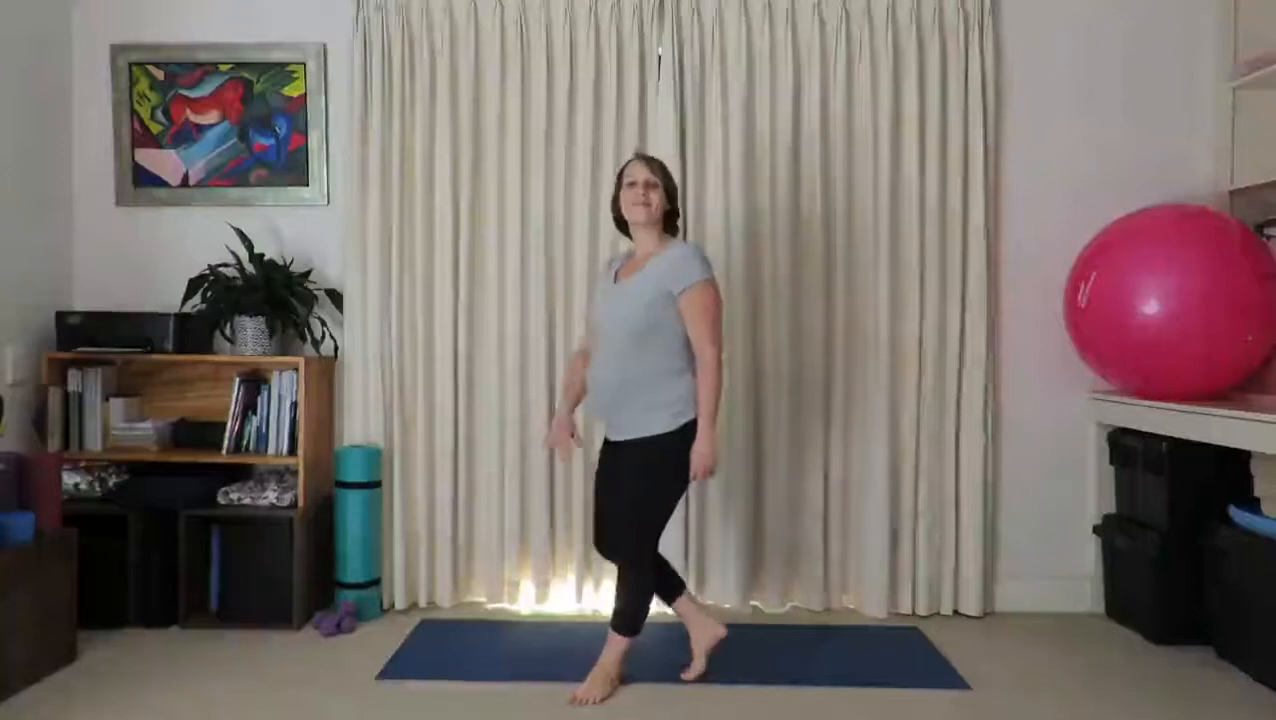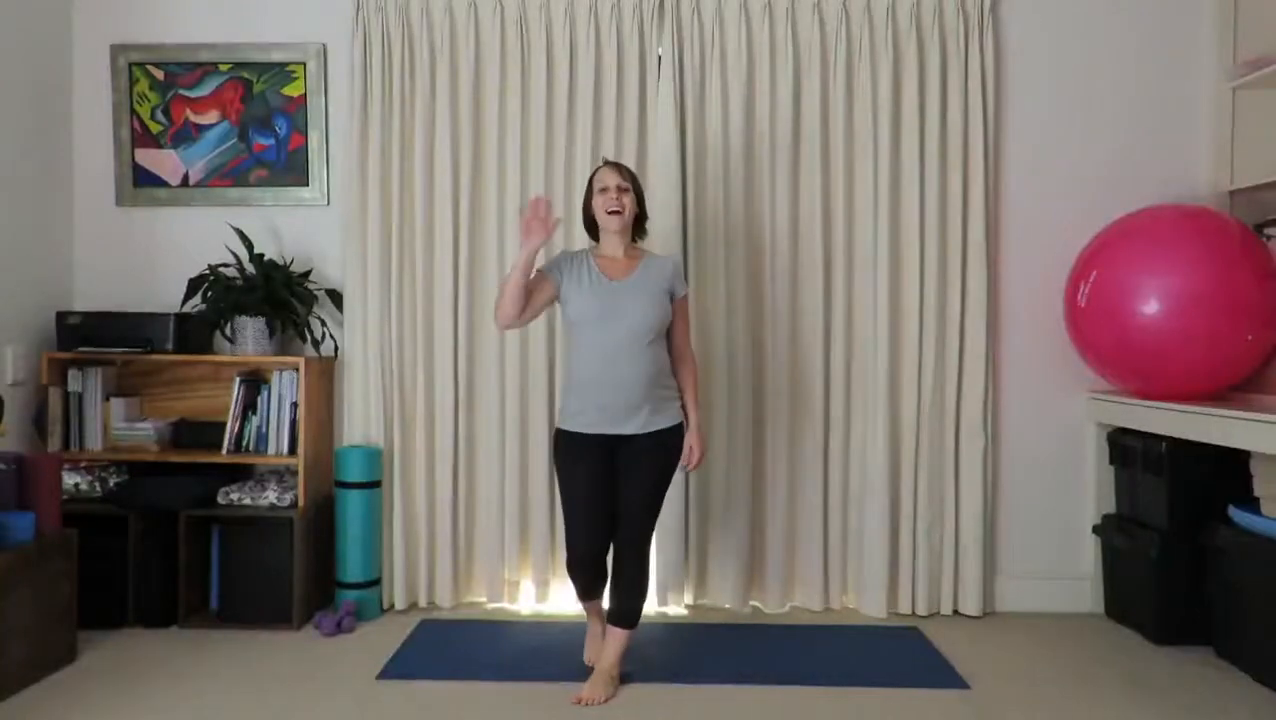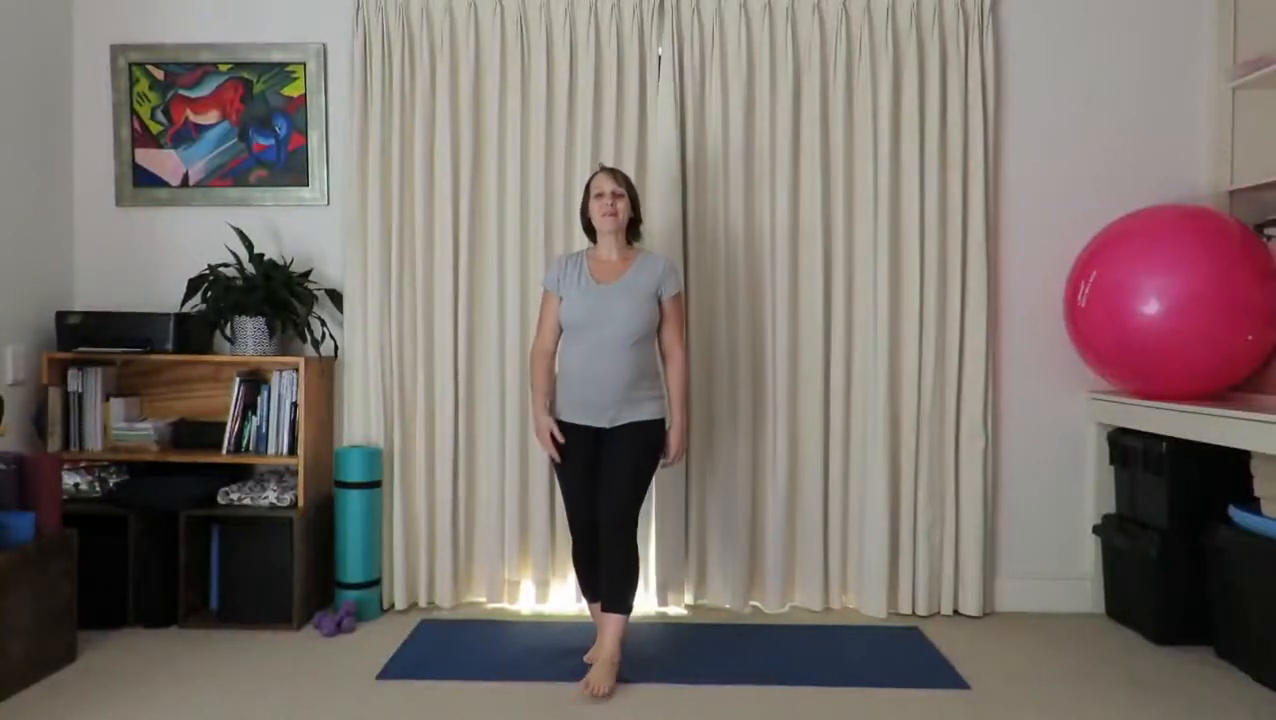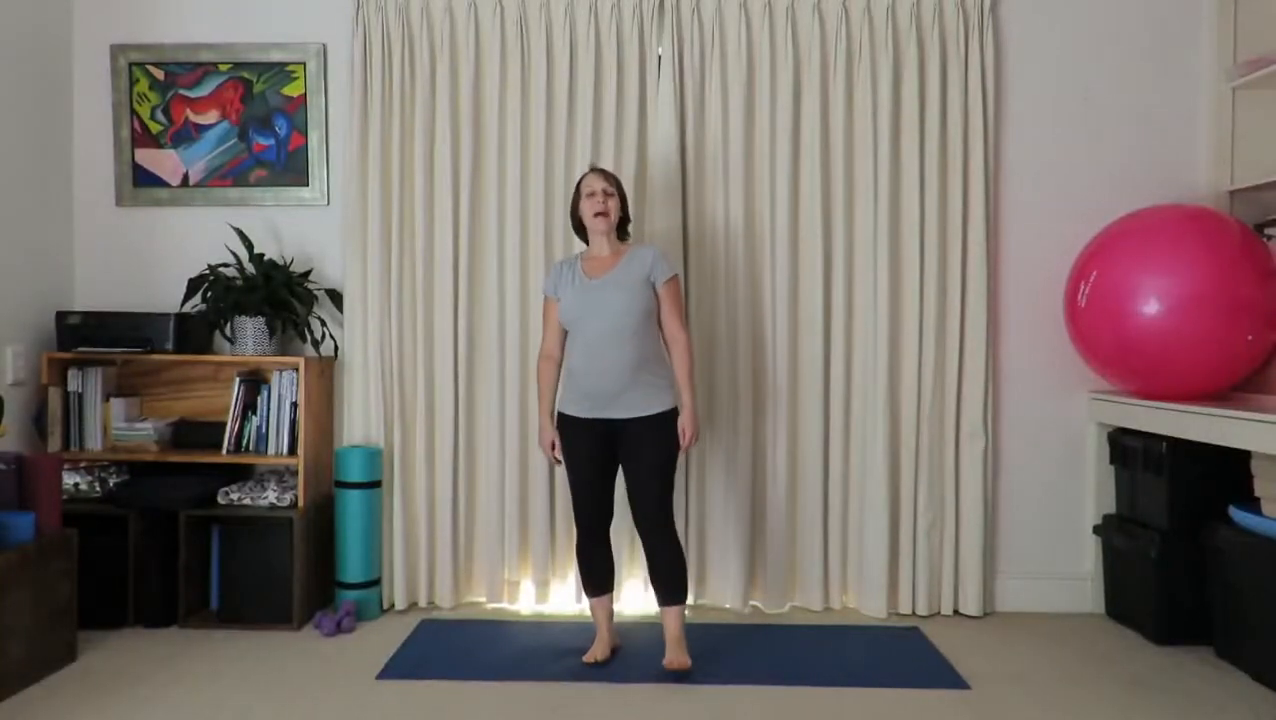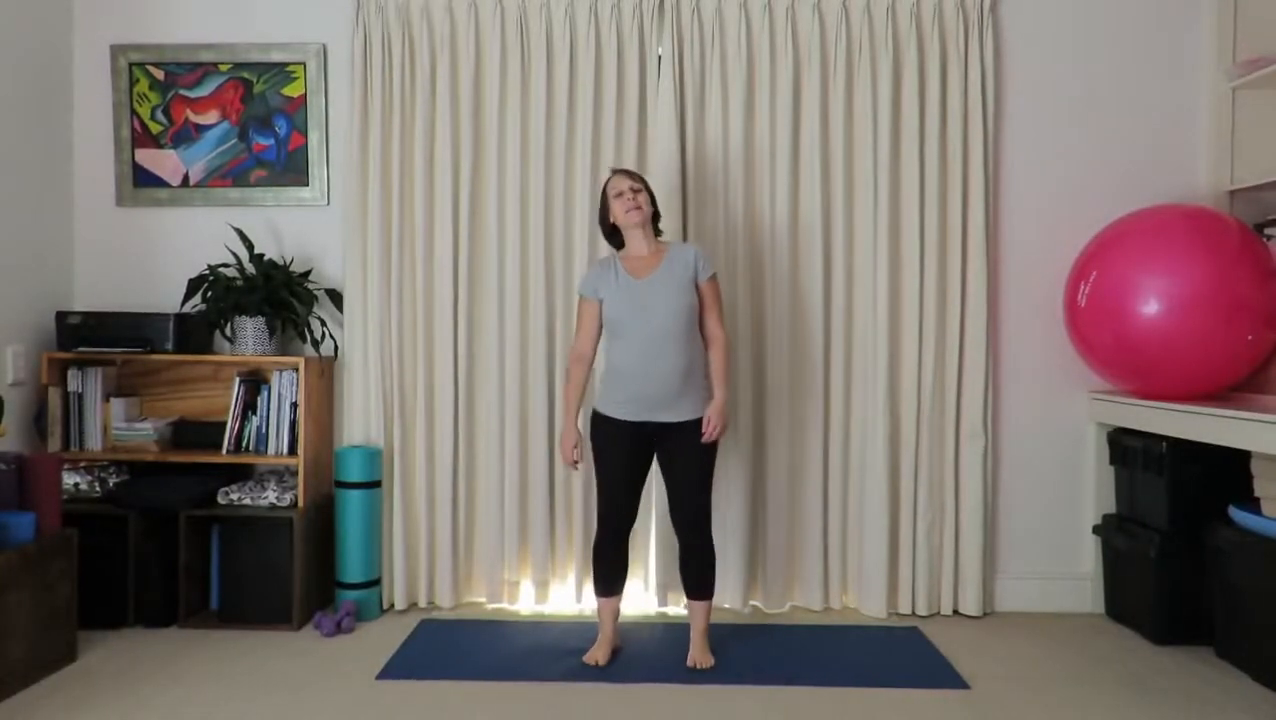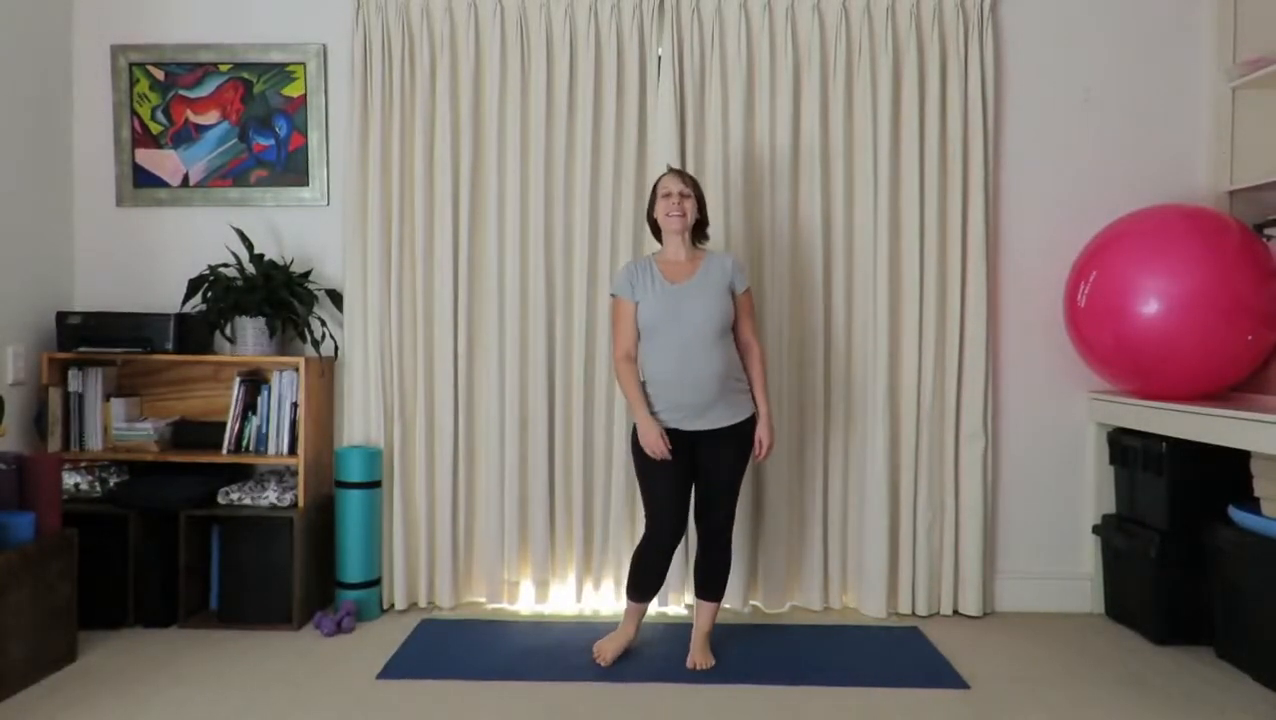
dt=0.5s
person 1, frame 1
left shoulder: (684, 261)
right shoulder: (613, 269)
left elbow: (707, 351)
right elbow: (589, 353)
left wrist: (702, 436)
right wrist: (563, 411)
left hip: (665, 431)
right hip: (623, 434)
left knee: (632, 544)
right knee: (613, 541)
left ankle: (609, 665)
right ankle: (703, 625)
person 1, frame 2
left shoulder: (666, 272)
right shoulder: (568, 266)
left elbow: (682, 356)
right elbow: (508, 316)
left wrist: (694, 425)
right wrist: (530, 249)
left hip: (652, 431)
right hip: (581, 431)
left knee: (633, 543)
right knee: (584, 547)
left ankle: (610, 662)
right ankle: (596, 620)
person 1, frame 3
left shoulder: (658, 271)
right shoulder: (564, 269)
left elbow: (674, 353)
right elbow: (543, 348)
left wrist: (678, 420)
right wrist: (541, 415)
left hip: (636, 422)
right hip: (572, 422)
left knee: (616, 527)
right knee: (584, 531)
left ankle: (609, 654)
right ankle: (603, 631)
person 1, frame 4
left shoulder: (650, 261)
right shoulder: (561, 273)
left elbow: (677, 337)
right elbow: (551, 353)
left wrist: (688, 406)
right wrist: (546, 418)
left hip: (648, 415)
right hip: (581, 418)
left knee: (654, 521)
right knee: (591, 524)
left ankle: (675, 635)
right ankle: (604, 633)
person 1, frame 5
left shoulder: (691, 260)
right shoulder: (599, 274)
left elbow: (715, 336)
right elbow: (581, 352)
left wrist: (719, 399)
right wrist: (569, 421)
left hip: (687, 418)
right hip: (619, 420)
left knee: (693, 525)
right knee: (613, 525)
left ankle: (700, 636)
right ankle: (607, 634)
person 1, frame 6
left shoulder: (727, 269)
right shoulder: (634, 274)
left elbow: (749, 346)
right elbow: (624, 356)
left wrist: (763, 413)
right wrist: (643, 419)
left hip: (727, 425)
right hip: (663, 427)
left knee: (715, 530)
right knee: (663, 530)
left ankle: (700, 637)
right ankle: (628, 626)
